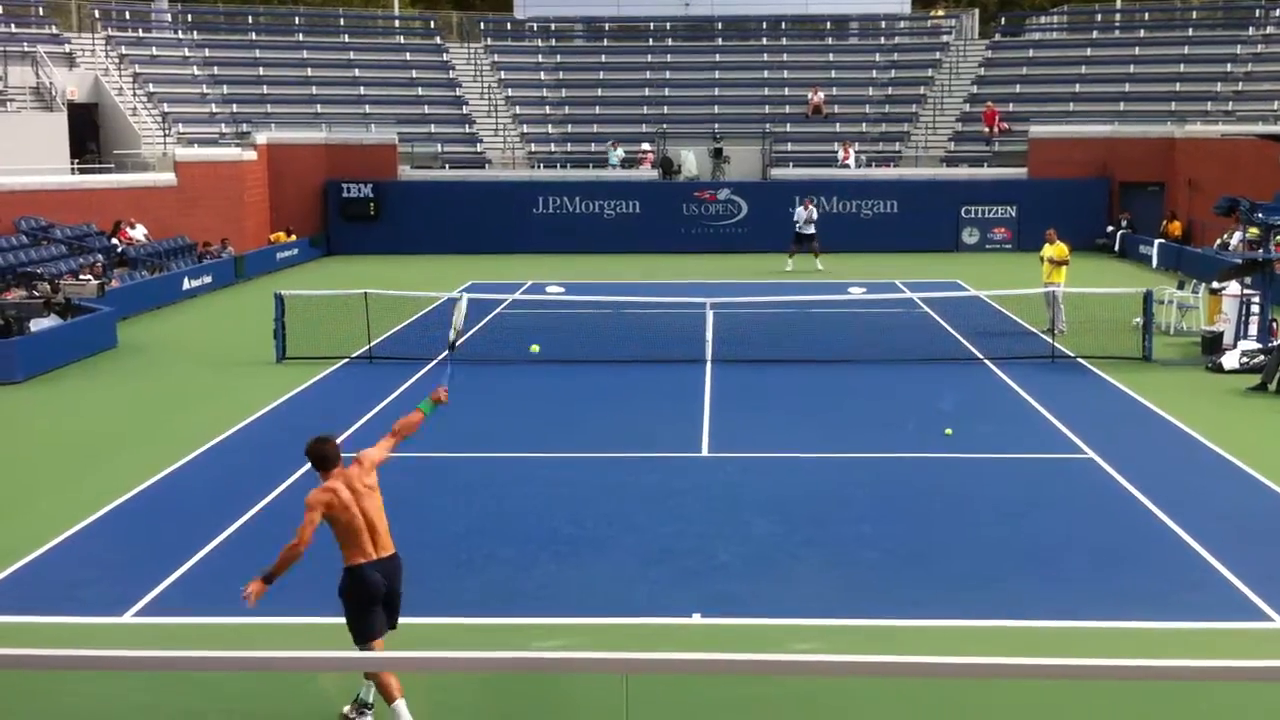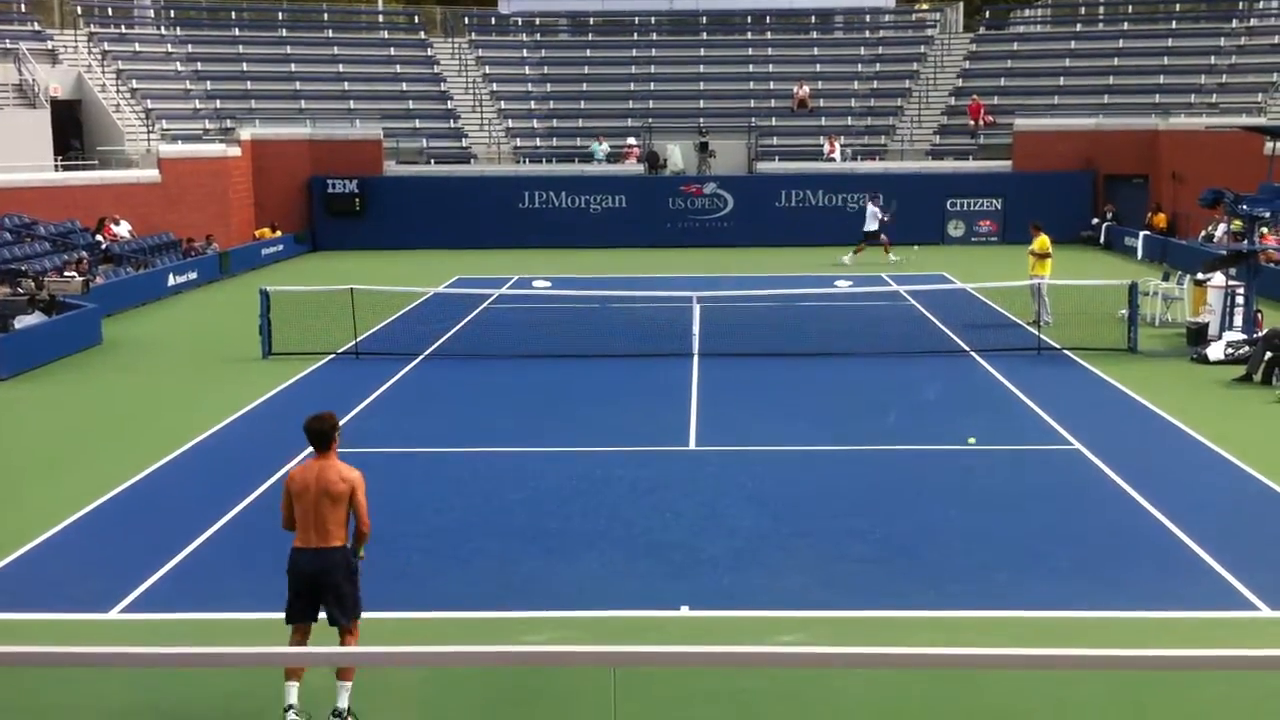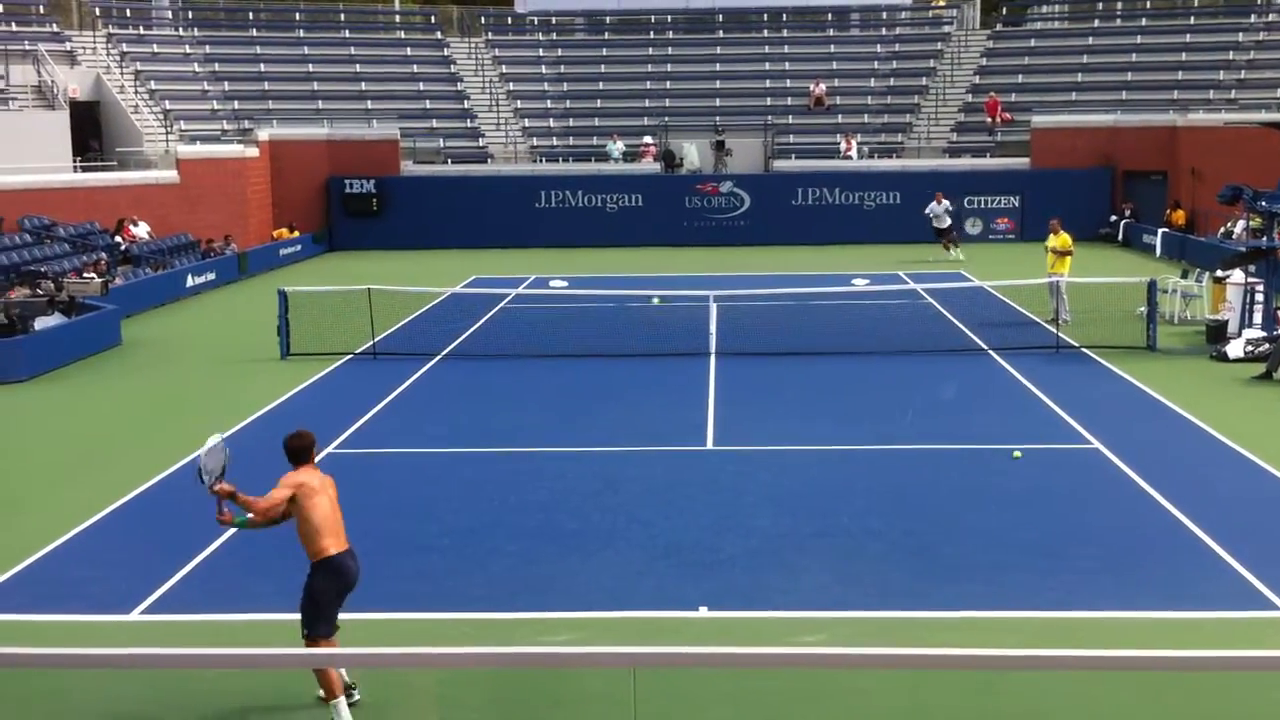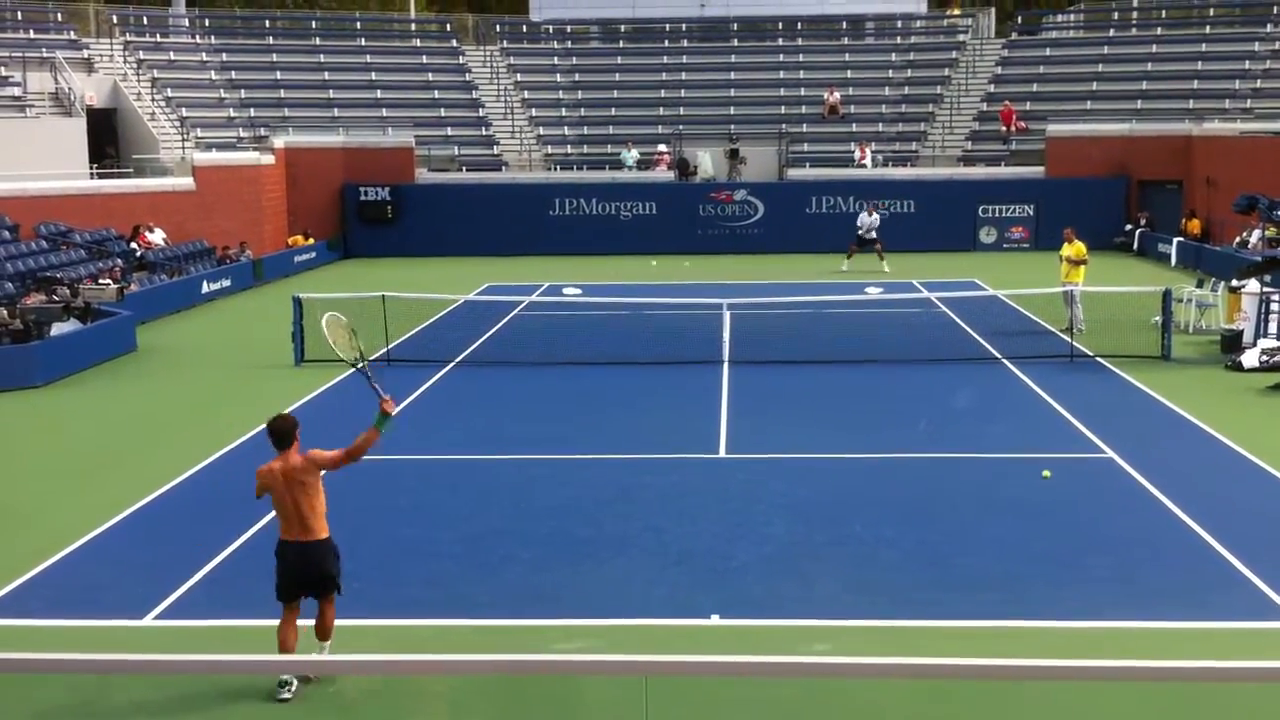
dt=1s
person 1, frame 1
left shoulder: (321, 496)
right shoulder: (364, 465)
left elbow: (299, 545)
right elbow: (396, 434)
left wrist: (266, 579)
right wrist: (430, 404)
left hip: (361, 575)
right hip: (391, 566)
left knee: (373, 653)
right knee: (373, 637)
person 1, frame 2
left shoulder: (294, 476)
right shoulder: (350, 476)
left elbow: (288, 524)
right elbow: (364, 526)
right wrist: (356, 550)
left hip: (301, 559)
right hip: (335, 559)
left knee: (299, 635)
right knee: (348, 633)
person 1, frame 3
left shoulder: (294, 480)
right shoulder: (325, 480)
left elbow: (262, 509)
right elbow: (277, 516)
left wrist: (232, 494)
right wrist: (236, 521)
left hip: (329, 568)
right hip: (347, 562)
left knee: (315, 649)
right knee: (320, 625)
right ankle: (345, 685)
person 1, frame 4
left shoulder: (264, 473)
right shoulder: (309, 461)
right elbow: (353, 454)
right wrist: (383, 418)
left hip: (288, 550)
right hip: (320, 548)
left knee: (289, 613)
right knee: (326, 604)
left ankle: (285, 680)
